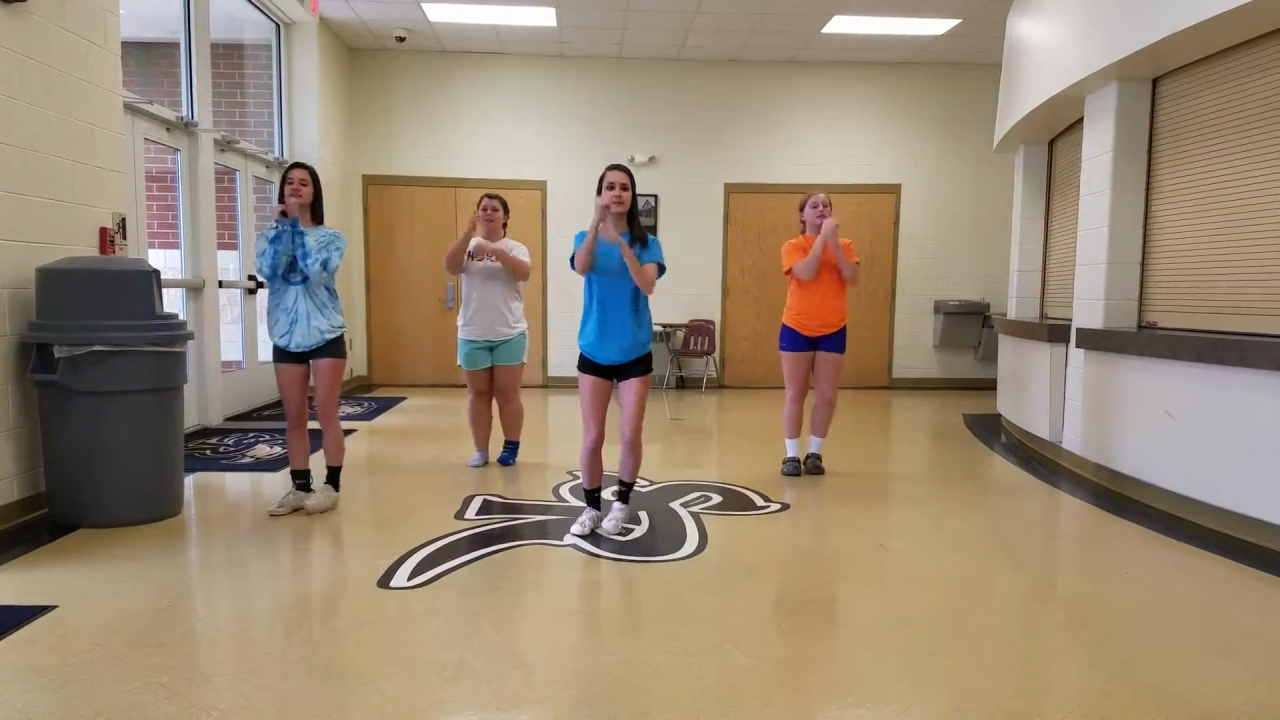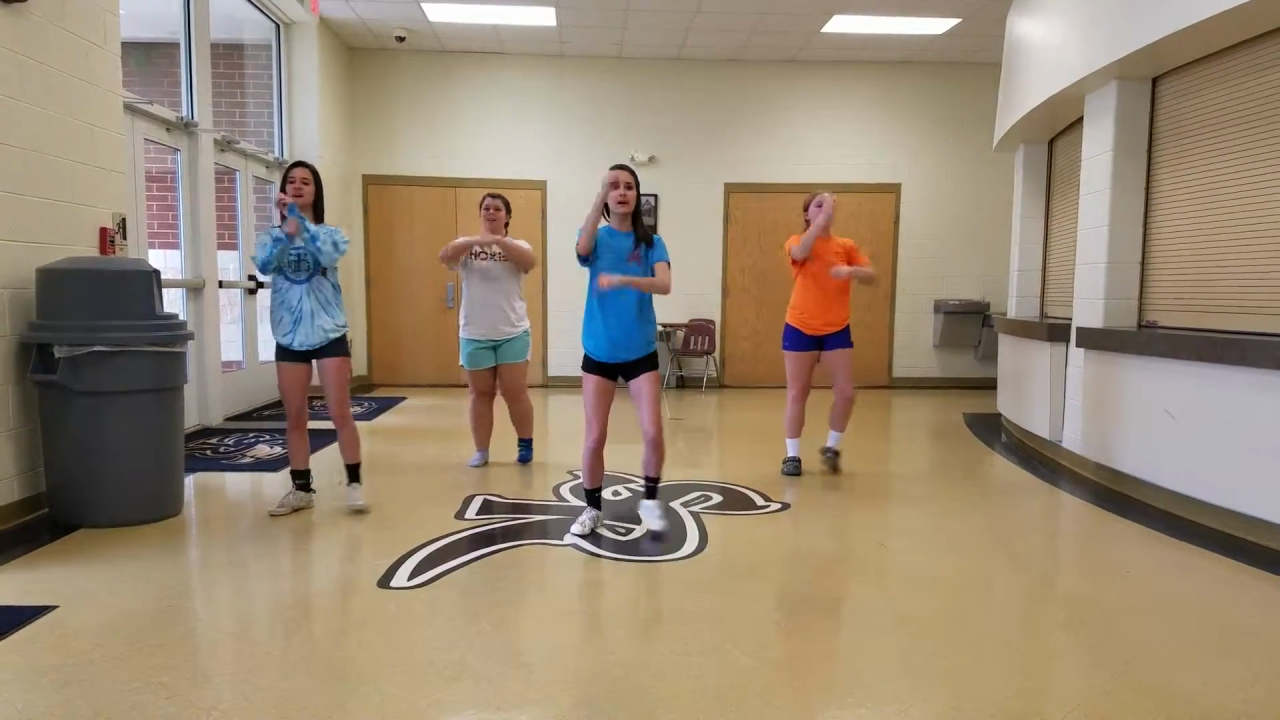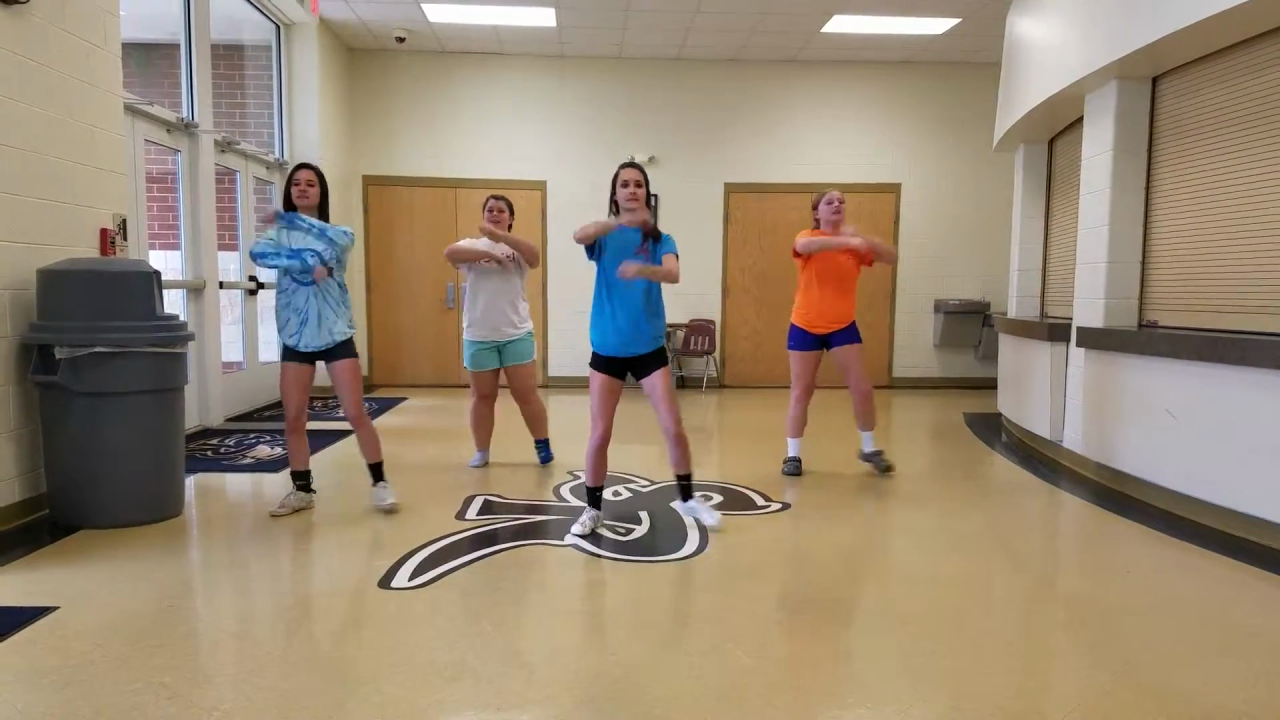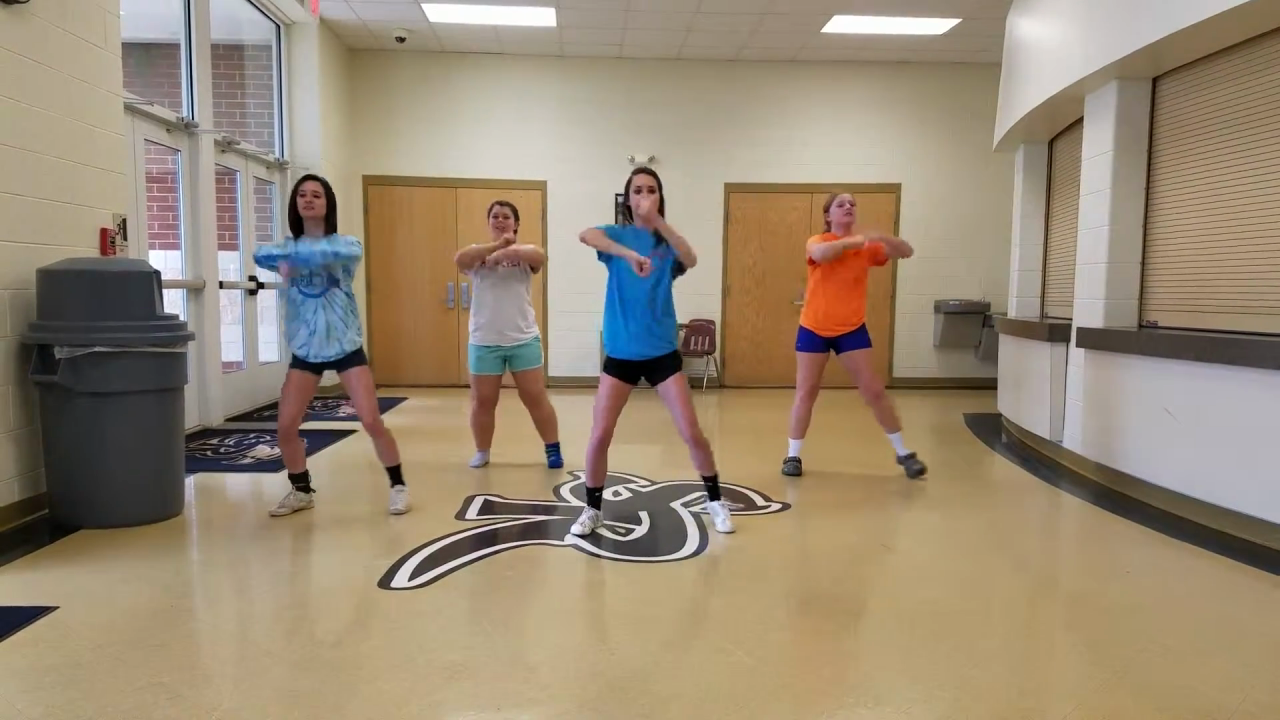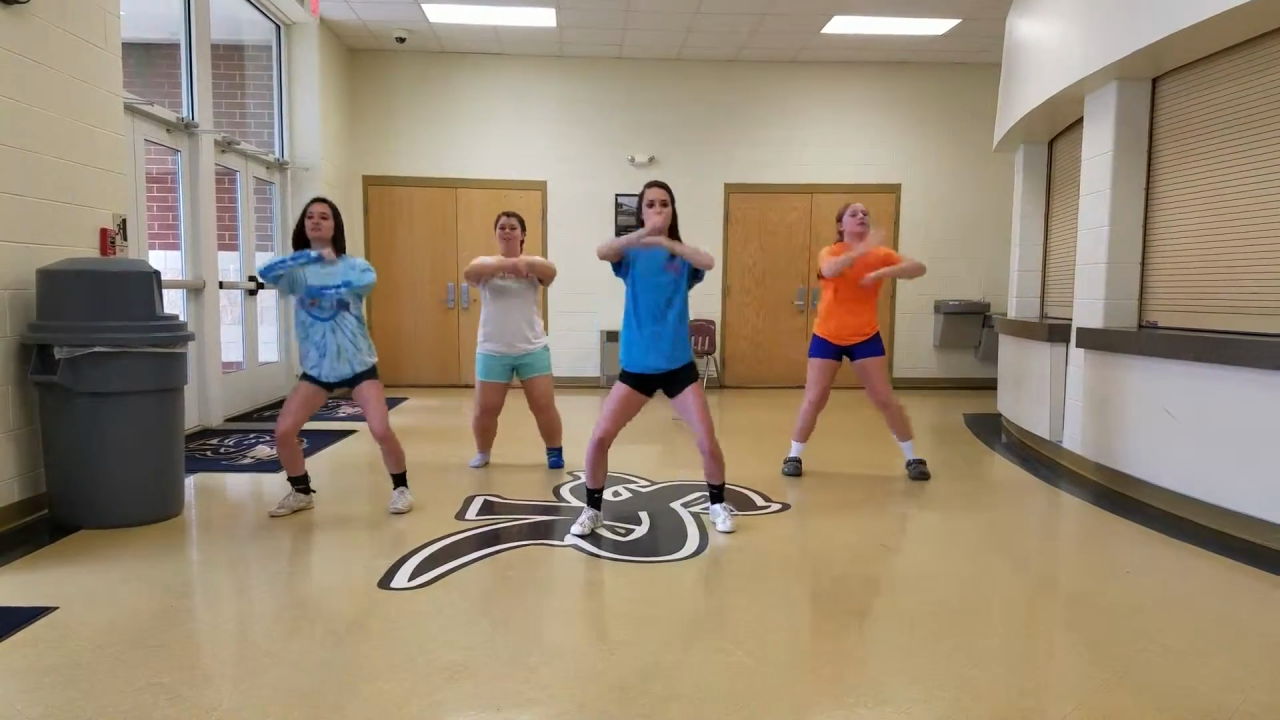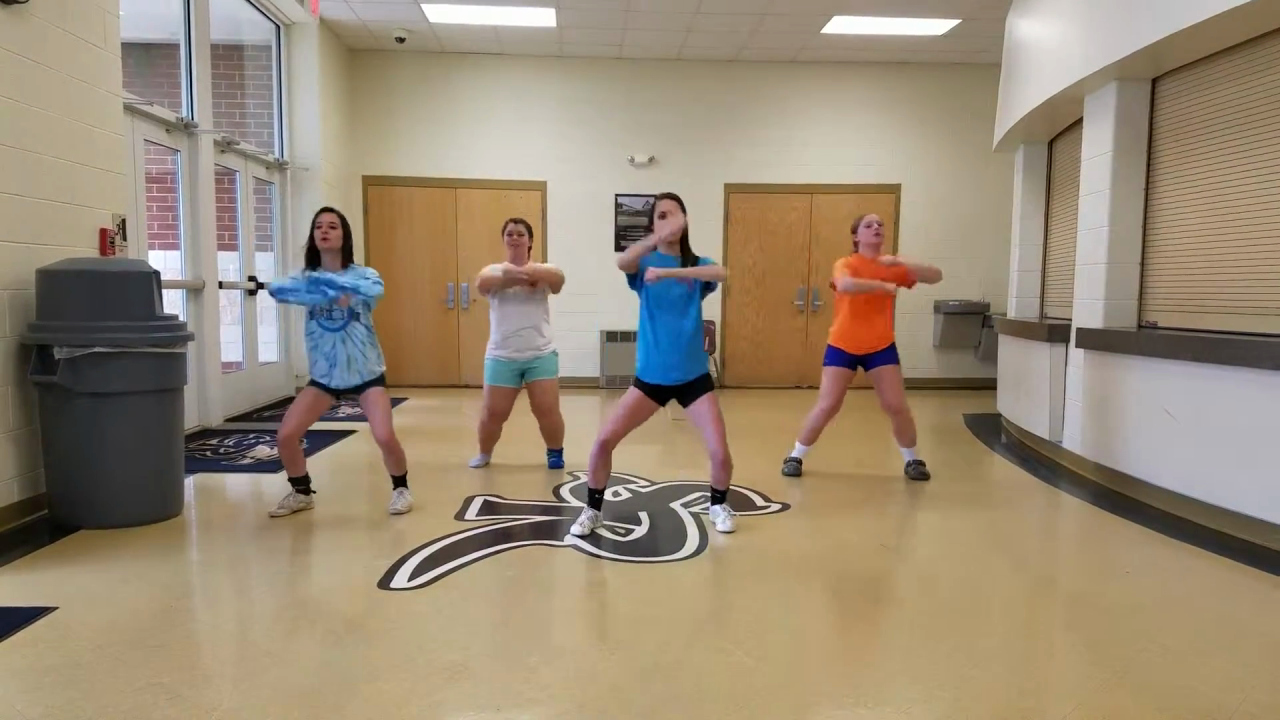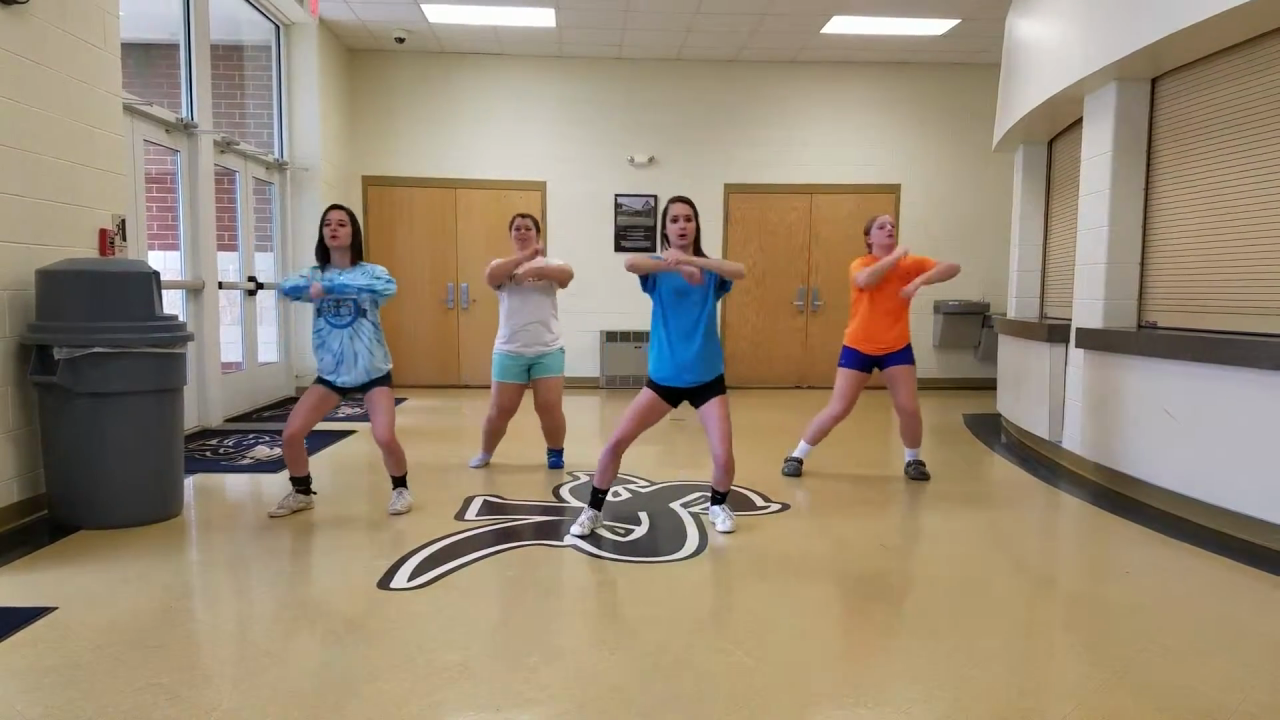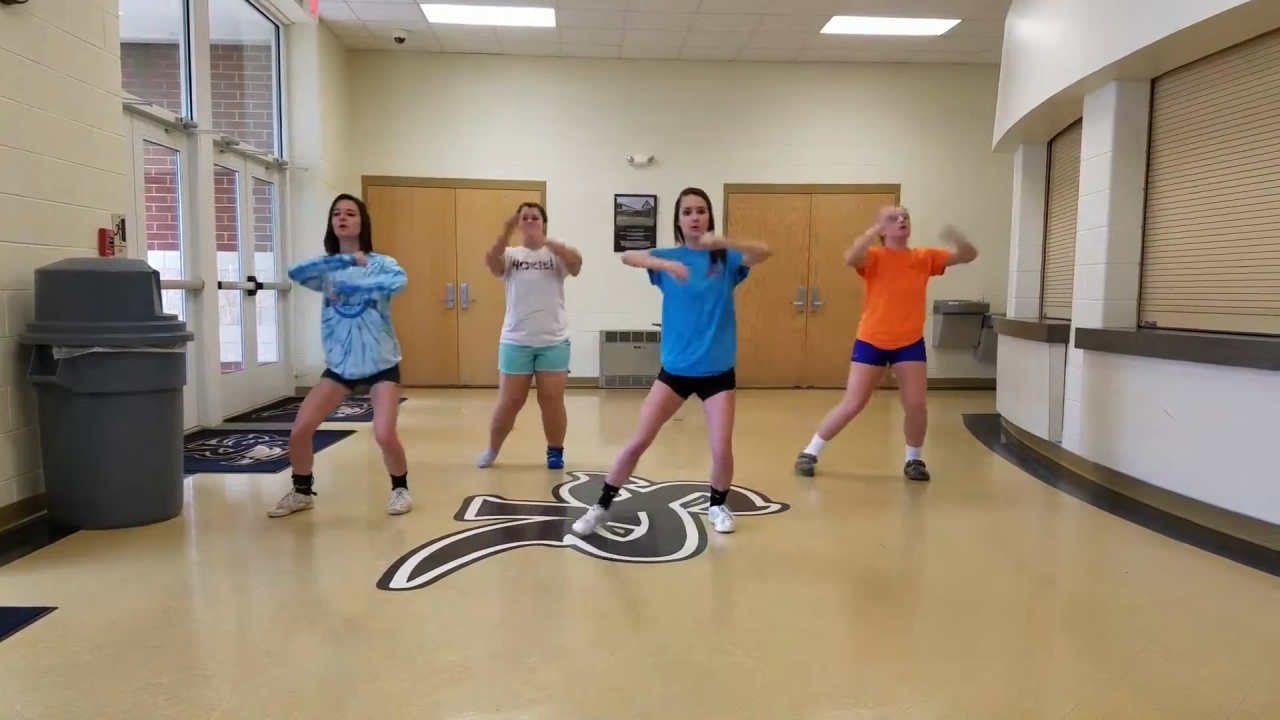
dt=0.1s
person 1, frame 1
left shoulder: (647, 244)
right shoulder: (588, 240)
left elbow: (648, 284)
right elbow: (581, 266)
left wrist: (622, 246)
right wrist: (597, 215)
left hip: (635, 354)
right hip: (594, 353)
left knee: (631, 437)
right knee: (592, 437)
left ankle: (622, 504)
right ankle: (592, 508)
person 1, frame 2
left shoulder: (652, 243)
right shoulder: (595, 237)
left elbow: (664, 285)
right elbow: (582, 248)
left wrist: (624, 280)
right wrist: (599, 198)
left hip: (640, 352)
right hip: (598, 353)
left knee: (653, 434)
right knee: (594, 438)
left ankle: (650, 500)
right ankle: (592, 508)
person 1, frame 3
left shoulder: (661, 240)
right shoulder: (604, 233)
left elbow: (674, 274)
right elbow: (581, 235)
left wrist: (643, 269)
right wrist: (616, 219)
left hip: (650, 349)
right hip: (607, 349)
left knee: (674, 431)
right knee: (599, 436)
left ankle: (688, 499)
right ankle: (593, 508)
person 1, frame 4
left shoulder: (670, 243)
right shoulder: (616, 236)
left elbow: (691, 259)
right elbow: (584, 235)
left wrist: (659, 224)
right wrist: (628, 254)
left hip: (663, 354)
right hip: (620, 354)
left knee: (692, 434)
right knee: (599, 436)
left ankle: (715, 499)
right ankle: (593, 508)
person 1, frame 5
left shoulder: (686, 256)
right shoulder: (631, 254)
left elbow: (706, 262)
right elbow: (602, 252)
left wrist: (665, 241)
right wrist: (644, 234)
left hip: (680, 366)
right hip: (636, 368)
left knee: (709, 446)
right knee: (599, 439)
left ankle: (717, 503)
right ankle: (592, 509)
person 1, frame 6
left shoulder: (697, 264)
right shoulder: (644, 264)
left elbow: (722, 274)
right elbow: (623, 261)
left wrist: (669, 272)
right wrist: (657, 238)
left hip: (694, 377)
right hip: (651, 377)
left knee: (720, 454)
right knee: (604, 439)
left ankle: (718, 505)
right ankle: (593, 509)
person 1, frame 7
left shoulder: (711, 269)
right shoulder: (657, 267)
left elbow: (738, 272)
right elbow: (632, 262)
left wrist: (695, 262)
right wrist: (672, 259)
left hip: (708, 380)
right hip: (663, 379)
left knee: (724, 456)
right knee: (616, 441)
left ankle: (719, 504)
right ankle: (594, 510)
person 1, frame 8
left shoulder: (726, 259)
right shoulder: (666, 258)
left elbow: (763, 253)
right elbow: (628, 257)
left wrist: (724, 242)
right wrist: (666, 264)
left hip: (718, 372)
right hip: (675, 370)
left knee: (722, 451)
right knee: (637, 442)
left ankle: (718, 505)
right ankle: (602, 507)
person 2, frame 1
left shoulder: (331, 238)
right shoulder: (270, 237)
left elbow: (319, 273)
right elbow: (269, 272)
left wrist: (297, 225)
right wrist: (280, 229)
left hip: (326, 336)
right hip: (286, 339)
left knee: (326, 415)
right knee: (294, 418)
left ankle: (331, 486)
right ankle: (300, 488)
person 2, frame 2
left shoulder: (332, 235)
right shoulder: (271, 236)
left elbow: (326, 254)
right elbow: (263, 264)
left wrist: (297, 215)
right wrist: (286, 236)
left hip: (329, 335)
right hip: (289, 338)
left knee: (340, 414)
right knee: (294, 418)
left ankle: (354, 484)
right ankle: (301, 489)
person 2, frame 3
left shoulder: (340, 235)
right shoulder: (278, 237)
left elbow: (327, 236)
right elbow: (258, 255)
left wrist: (290, 217)
right wrist: (306, 259)
left hip: (337, 337)
right hip: (295, 341)
left knee: (356, 415)
right knee: (294, 420)
left ankle: (380, 483)
right ankle: (302, 490)
person 2, frame 4
left shoulder: (348, 245)
right shoulder: (288, 247)
left elbow: (341, 253)
right elbow: (261, 256)
left wrist: (296, 260)
right wrist: (296, 258)
left hip: (346, 347)
right hip: (305, 351)
left knee: (371, 420)
right knee: (286, 425)
left ankle: (397, 486)
right ankle: (301, 490)
person 2, frame 5
left shoulder: (355, 265)
right shoulder: (298, 270)
left elbow: (363, 282)
right elbow: (266, 273)
left wrist: (316, 287)
right wrist: (313, 254)
left hip: (359, 366)
right hip: (316, 370)
left knee: (382, 432)
right knee: (284, 432)
left ankle: (401, 488)
right ankle: (301, 492)
person 2, frame 6
left shoulder: (364, 275)
right shoulder: (308, 279)
left elbow: (375, 291)
right elbow: (276, 290)
left wrist: (322, 280)
right wrist: (331, 295)
left hip: (367, 374)
right hip: (324, 376)
left knee: (385, 437)
right knee: (286, 435)
left ankle: (401, 489)
right ankle: (301, 492)
person 2, frame 7
left shoulder: (372, 272)
right shoulder: (315, 276)
left elbow: (386, 289)
right elbow: (287, 289)
left wrist: (333, 287)
right wrist: (317, 289)
left hip: (374, 373)
right hip: (331, 374)
left knee: (384, 437)
right knee: (291, 434)
left ankle: (400, 489)
right ankle: (301, 493)
person 2, frame 8
left shoulder: (382, 263)
right shoulder: (324, 267)
left elbow: (398, 282)
right elbow: (296, 273)
left wrist: (344, 286)
right wrist: (346, 260)
left hip: (381, 365)
right hip: (339, 365)
left knee: (384, 435)
right knee: (300, 430)
left ankle: (400, 489)
right ankle: (302, 492)
person 3, frame 1
left shoulder: (843, 246)
right shoulder: (795, 246)
left elbow: (852, 277)
right elbow: (805, 272)
left wrist: (834, 240)
right wrist: (822, 235)
left hip: (833, 331)
right hip: (797, 329)
left knee: (827, 396)
right knee: (796, 393)
left ankle: (813, 454)
right ankle: (792, 455)
person 3, frame 2
left shoulder: (847, 247)
right shoulder: (798, 242)
left elbow: (870, 276)
right elbow: (801, 253)
left wrist: (851, 271)
right wrist: (822, 220)
left hip: (837, 329)
right hip: (800, 328)
left knee: (846, 393)
right knee: (797, 393)
left ankle: (831, 447)
right ankle: (792, 455)
person 3, frame 3
left shoulder: (856, 245)
right shoulder: (807, 237)
left elbow: (891, 257)
right elbow: (805, 247)
left wrist: (860, 243)
right wrist: (841, 241)
left hip: (843, 326)
right hip: (805, 327)
left knee: (863, 389)
right knee: (801, 393)
left ankle: (869, 448)
right ankle: (793, 455)
person 3, frame 4
left shoulder: (868, 245)
right shoulder: (818, 242)
left elbow: (906, 251)
right elbow: (820, 254)
left wrist: (880, 237)
right wrist: (854, 240)
left hip: (852, 329)
right hip: (814, 328)
left knee: (875, 391)
right knee: (805, 394)
left ankle: (903, 453)
right ankle: (793, 455)
person 3, frame 5
left shoulder: (882, 255)
right shoulder: (830, 253)
left elbow: (918, 269)
right elbow: (829, 270)
left wrist: (885, 270)
right wrist: (860, 249)
left hip: (867, 338)
right hip: (827, 337)
left knee: (885, 400)
right knee: (814, 400)
left ankle: (912, 459)
right ankle: (794, 455)
person 3, frame 6
left shoulder: (895, 267)
right shoulder: (845, 265)
left elbow: (935, 275)
right elbow: (845, 286)
left wrist: (900, 264)
right wrist: (884, 286)
left hip: (881, 347)
right hip: (842, 347)
left knee: (897, 407)
right knee: (826, 407)
left ankle: (913, 460)
right ankle: (795, 456)
person 3, frame 7
left shoulder: (911, 265)
right shoulder: (860, 265)
left elbow: (952, 270)
right elbow: (865, 280)
left wrist: (920, 280)
right wrist: (894, 257)
left hip: (897, 348)
right hip: (858, 347)
left knee: (909, 408)
right knee: (838, 409)
left ankle: (914, 460)
right ankle: (797, 456)
person 3, frame 8
left shoulder: (925, 257)
right shoulder: (872, 257)
left elbow: (968, 256)
right elbow: (850, 257)
left wrist: (958, 239)
right wrist: (875, 228)
left hip: (910, 343)
right hip: (871, 342)
left knee: (916, 405)
right knee: (852, 404)
left ankle: (914, 459)
right ankle: (810, 452)
person 4, frame 1
left shoulder: (514, 248)
right shoulder: (465, 248)
left elbow: (523, 273)
right elbow: (450, 267)
left wrist: (496, 248)
right wrist: (468, 233)
left hip: (509, 333)
right hip: (472, 334)
left knee: (508, 394)
right knee: (479, 394)
left ankle: (511, 446)
right ankle: (481, 450)
person 4, frame 2
left shoulder: (517, 247)
right shoulder: (466, 246)
left elbow: (529, 262)
right elbow: (445, 257)
left wrist: (498, 240)
right wrist: (472, 241)
left hip: (512, 332)
right hip: (475, 334)
left knee: (515, 392)
right knee: (480, 394)
left ankle: (525, 444)
right ankle: (481, 450)
person 4, frame 3
left shoulder: (519, 250)
right shoulder: (471, 246)
left elbow: (535, 255)
right elbow: (450, 255)
left wrist: (502, 236)
right wrist: (486, 253)
left hip: (517, 334)
right hip: (479, 336)
left knee: (526, 393)
right knee: (482, 396)
left ankle: (543, 444)
right ankle: (482, 451)
person 4, frame 4
left shoulder: (524, 254)
right shoulder: (479, 254)
left elbow: (539, 258)
right elbow: (460, 259)
left wrist: (508, 251)
right wrist: (496, 245)
left hip: (523, 339)
right hip: (484, 341)
left knee: (535, 398)
right knee: (482, 401)
left ankle: (553, 449)
right ankle: (482, 451)
person 4, frame 5
left shoulder: (534, 265)
right shoulder: (485, 264)
left elbow: (551, 272)
right elbow: (470, 274)
left wrist: (522, 263)
right wrist: (502, 266)
left hip: (532, 349)
right hip: (493, 350)
left knee: (544, 407)
right knee: (485, 409)
left ankle: (555, 451)
right ankle: (483, 452)
person 4, frame 6
left shoulder: (541, 272)
right shoulder: (495, 271)
left elbow: (559, 278)
right elbow: (482, 284)
left wrist: (528, 270)
right wrist: (517, 275)
left hip: (541, 354)
right hip: (502, 356)
left knee: (547, 410)
right knee: (492, 414)
left ankle: (555, 452)
right ankle: (484, 453)
person 4, frame 7
left shoulder: (549, 267)
right shoulder: (502, 268)
left elbow: (566, 275)
right elbow: (491, 276)
left wrist: (534, 269)
right wrist: (523, 257)
left hip: (548, 350)
right hip: (510, 351)
left knee: (550, 407)
right knee: (500, 410)
left ankle: (556, 452)
right ankle: (485, 452)
person 4, frame 8
left shoulder: (556, 255)
right shoulder: (509, 256)
left elbow: (576, 261)
right elbow: (491, 259)
left wrist: (548, 243)
right wrist: (506, 233)
left hip: (554, 341)
right hip: (515, 341)
left knee: (552, 400)
right knee: (509, 402)
left ankle: (555, 451)
right ankle: (492, 448)
